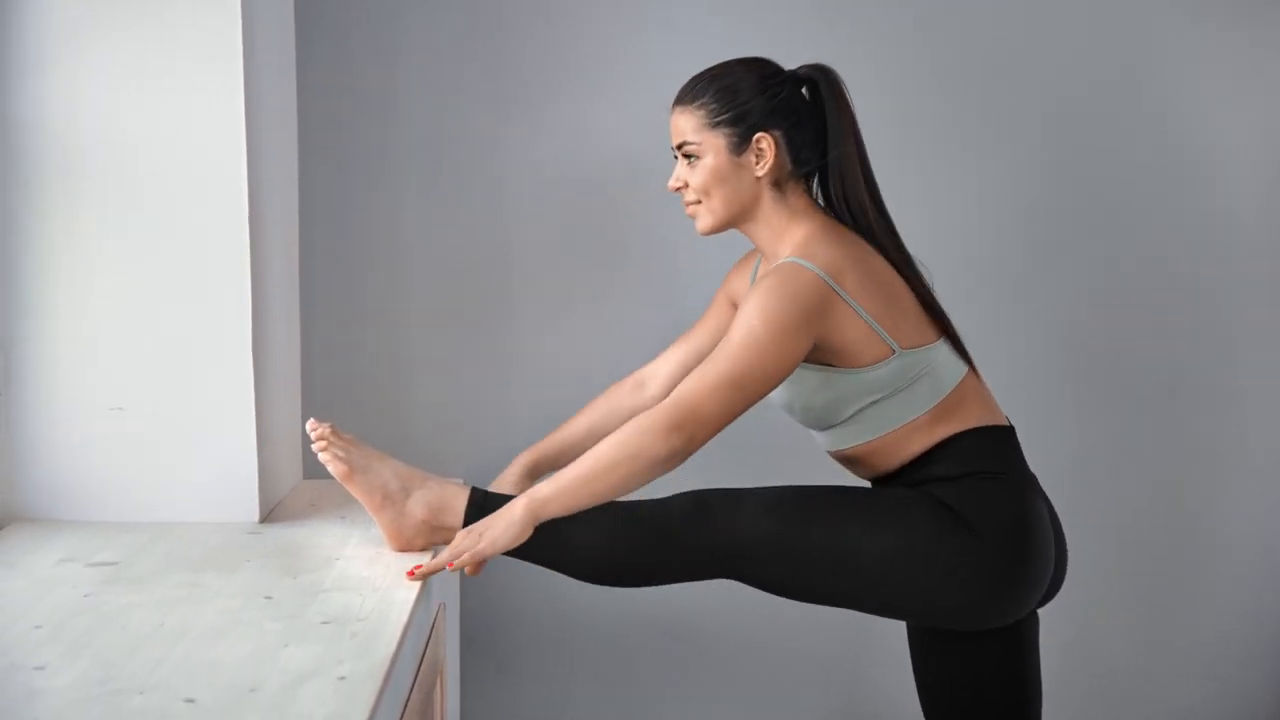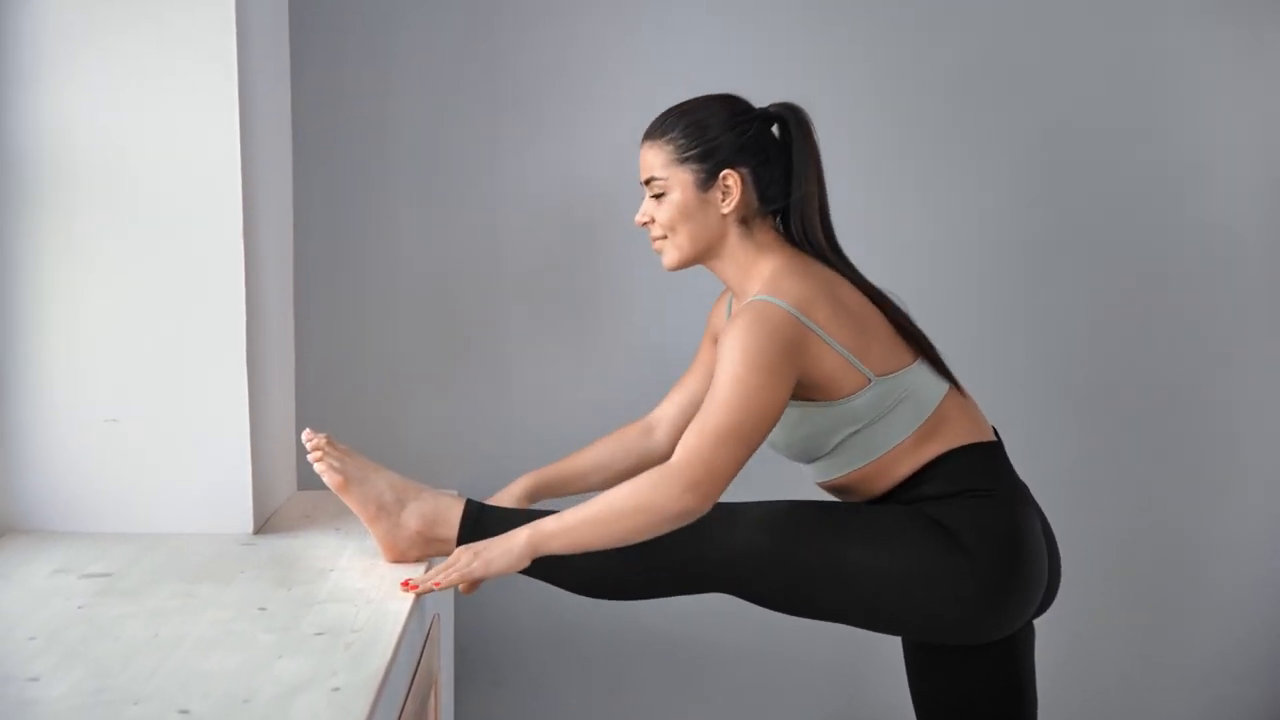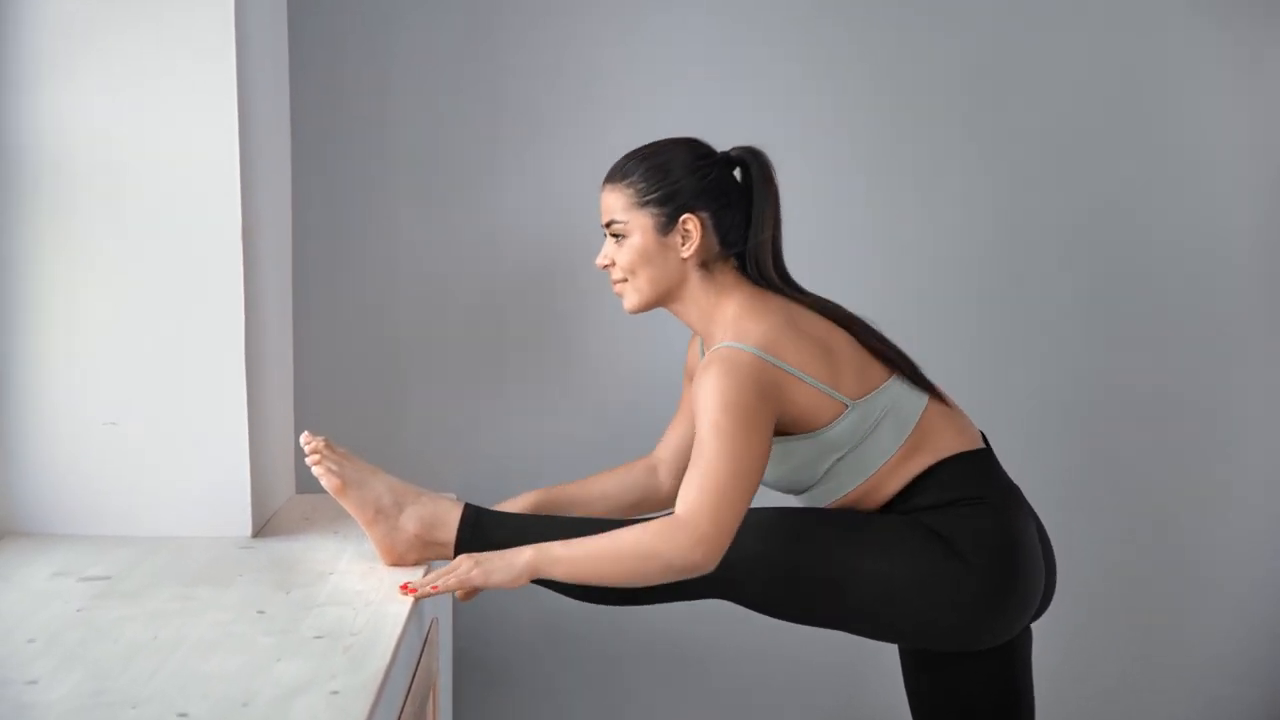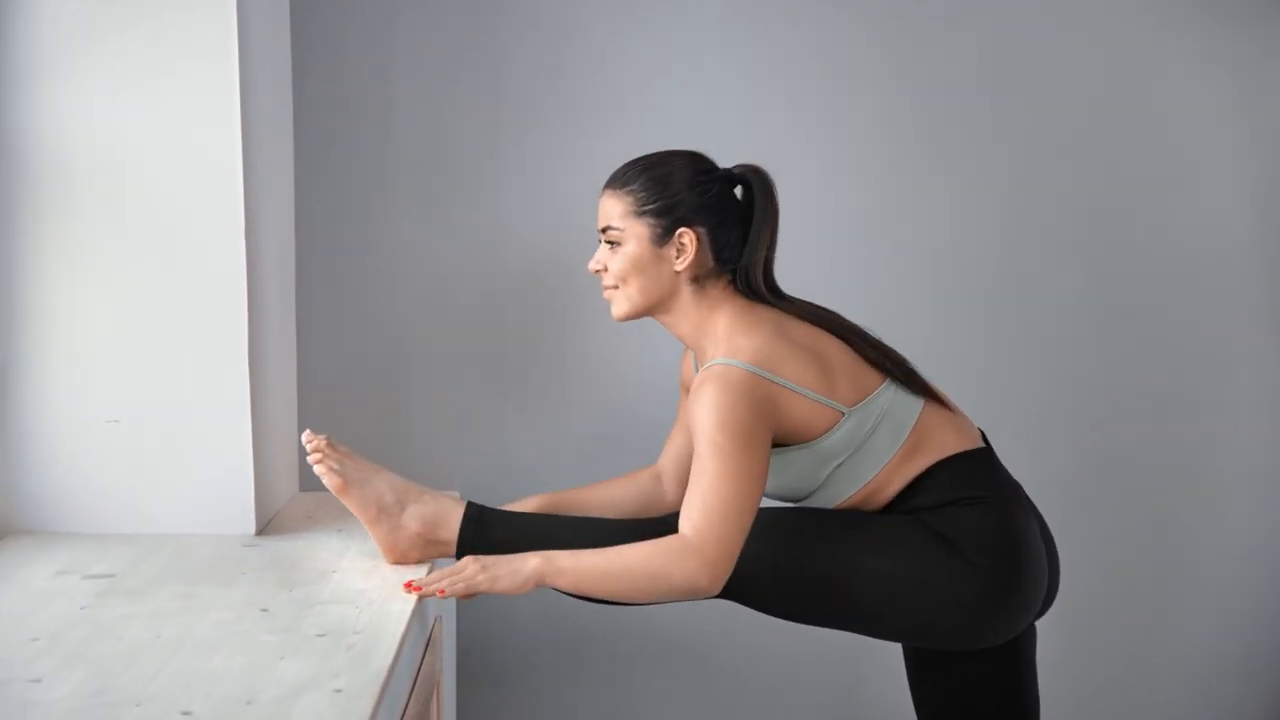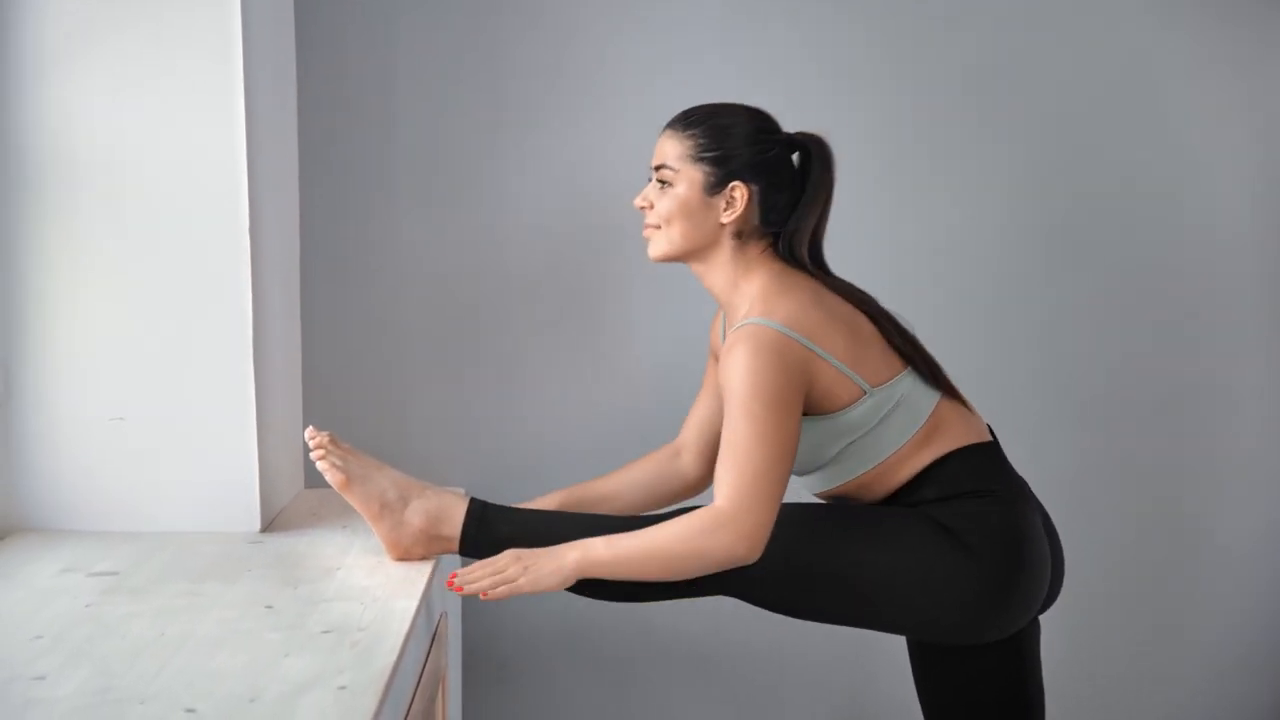
dt=0.3s
person 1, frame 1
left shoulder: (801, 279)
right shoulder: (767, 268)
left elbow: (675, 429)
right elbow: (653, 387)
left wrist: (526, 512)
right wrist: (527, 467)
left hip: (974, 530)
right hip: (973, 532)
left knee: (720, 532)
left ankle: (443, 513)
person 1, frame 2
left shoulder: (773, 314)
right shoulder: (751, 296)
left elbow: (686, 490)
right elbow: (659, 435)
left wrist: (525, 540)
right wrist: (527, 489)
left hip: (969, 546)
right hip: (978, 550)
left knee: (713, 547)
person 1, frame 3
left shoulder: (741, 358)
right shoulder: (728, 331)
left elbow: (694, 542)
right elbow: (662, 475)
left wrist: (525, 559)
right wrist: (524, 511)
left hip: (964, 556)
right hip: (973, 556)
person 1, frame 4
left shoulder: (736, 374)
right shoulder: (717, 341)
left elbow: (700, 565)
right elbow: (668, 484)
left wrist: (531, 566)
right wrist: (528, 513)
left hip: (968, 557)
right hip: (982, 557)
left knee: (710, 550)
person 1, frame 5
left shoulder: (766, 336)
right shoulder: (747, 306)
left elbow: (735, 533)
right elbow: (688, 461)
left wrist: (566, 558)
right wrist: (550, 506)
left hip: (969, 550)
right hip: (985, 550)
left knee: (718, 545)
left ankle: (447, 522)
